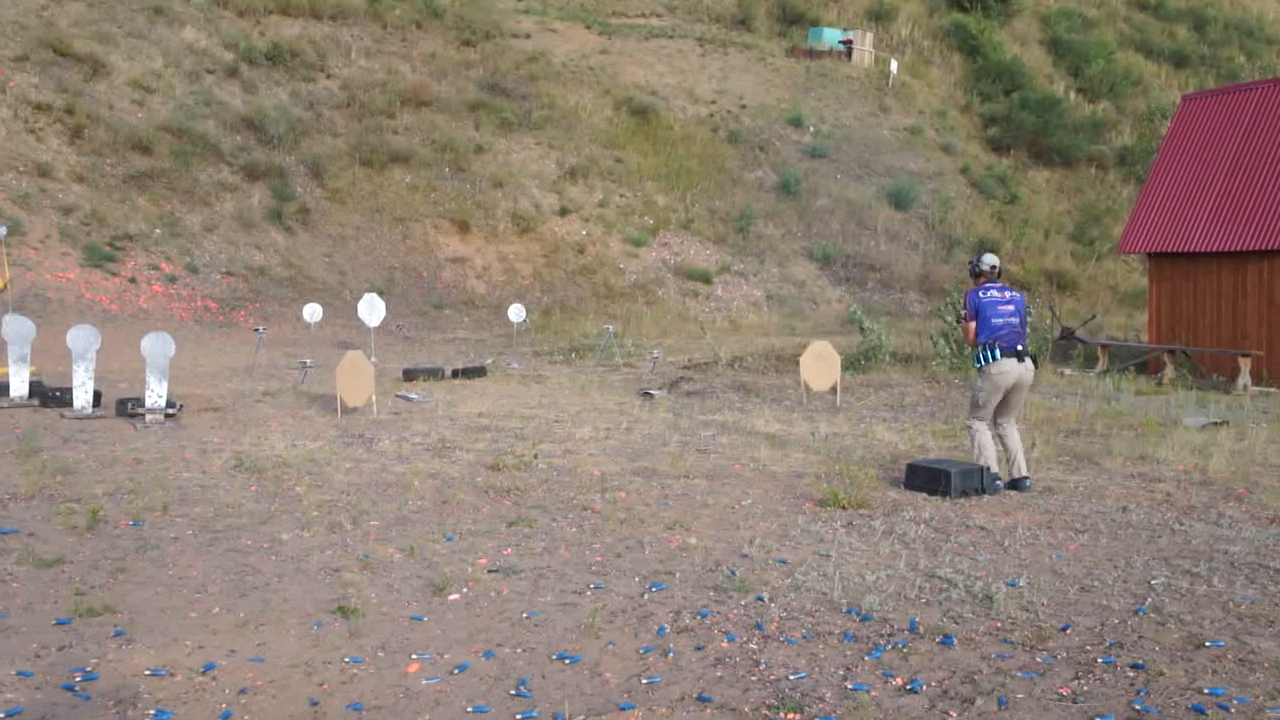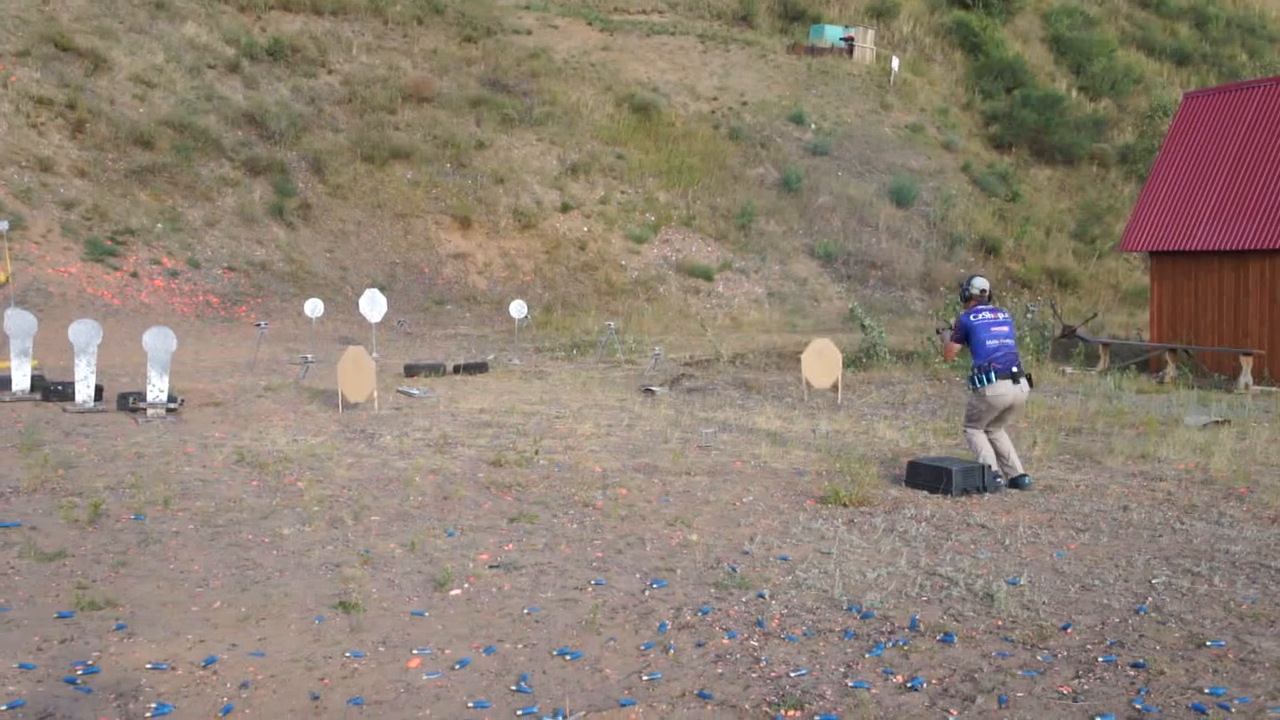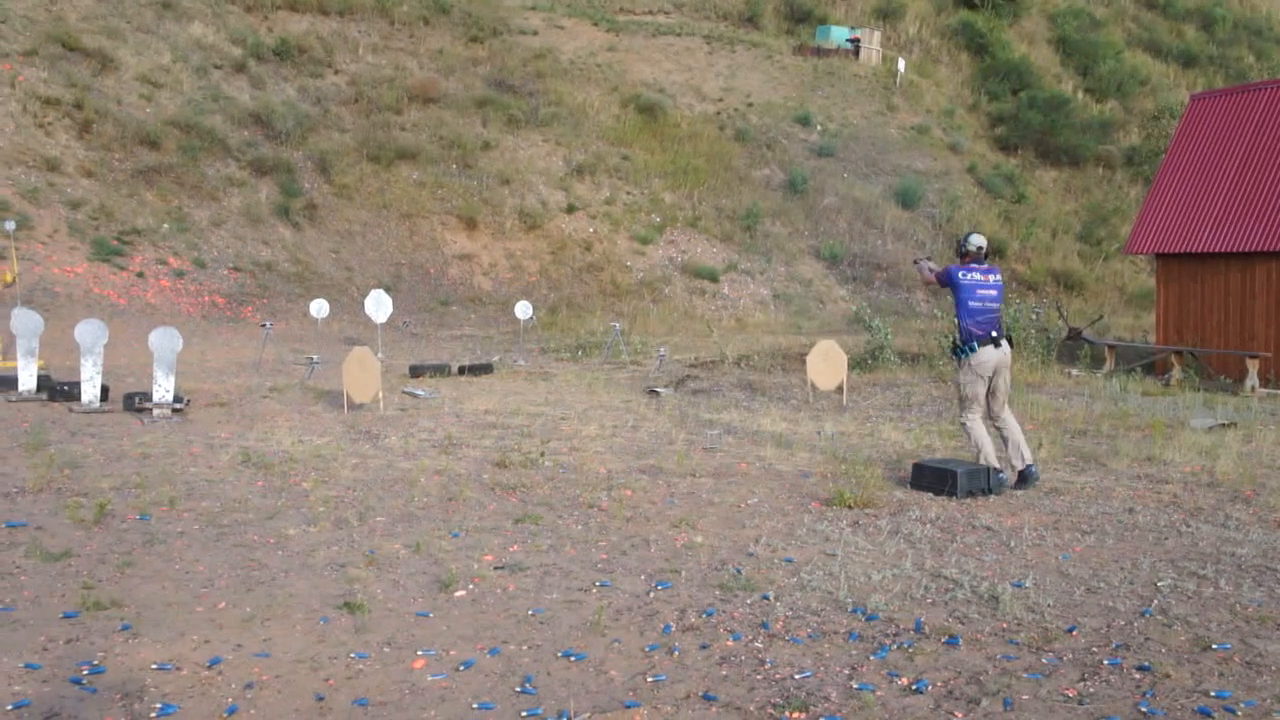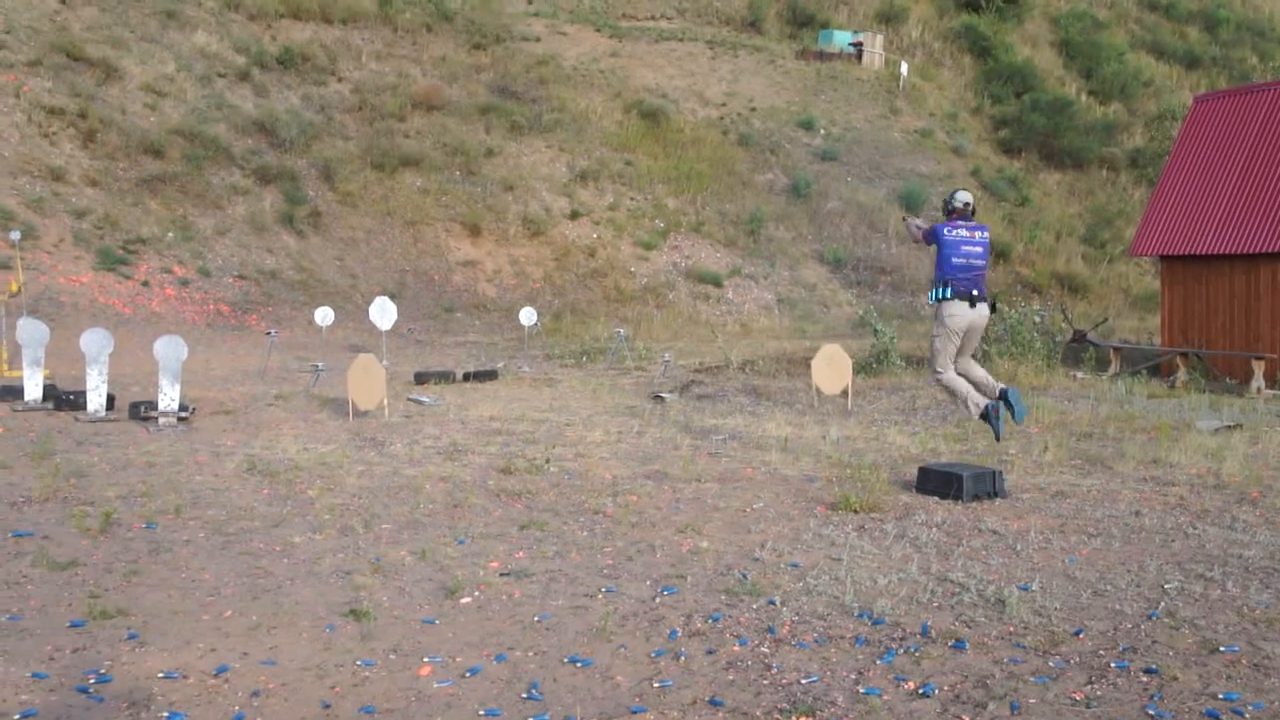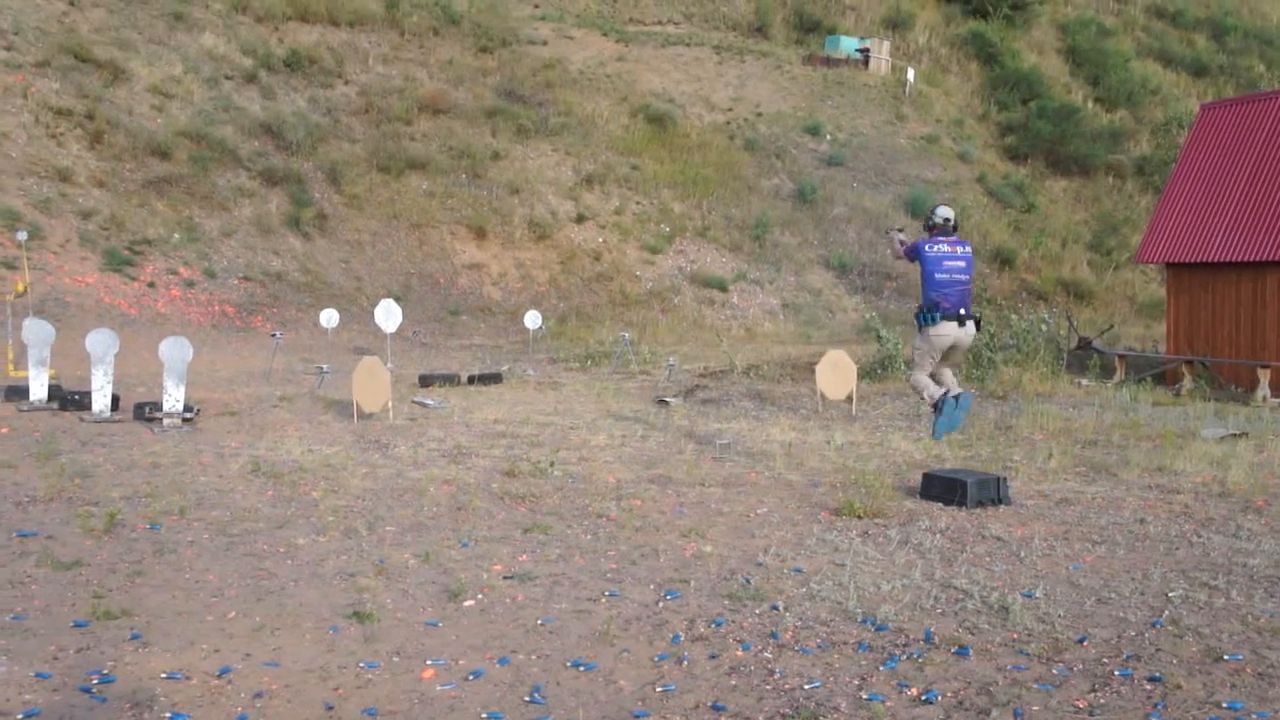
dt=0.2s
person 1, frame 1
left shoulder: (974, 295)
right shoulder: (1017, 295)
left elbow: (970, 339)
left wrist: (966, 323)
left hip: (996, 367)
right hip: (1025, 366)
left knee: (978, 423)
right knee: (1006, 423)
left ankle: (991, 476)
right ankle: (1020, 476)
person 1, frame 2
left shoulder: (965, 318)
right shoulder: (1005, 316)
left elbow: (948, 354)
left wrist: (951, 337)
left hip: (992, 388)
right hip: (1020, 386)
left knee: (974, 430)
right knee: (995, 430)
left ankle: (992, 475)
right ankle: (1018, 475)
person 1, frame 3
left shoulder: (956, 272)
right shoulder: (996, 274)
left elbow: (929, 279)
left wrist: (922, 266)
right wrist: (934, 266)
left hip: (975, 355)
right hip: (1001, 350)
left knee: (971, 417)
right knee: (1001, 413)
right ankle: (1025, 466)
person 1, frame 4
left shoulder: (942, 230)
right shoulder: (983, 232)
left elbow: (917, 237)
left wrist: (911, 224)
right wrist: (920, 223)
left hip: (953, 309)
right hip: (980, 310)
left knee: (943, 371)
right knee: (963, 363)
left ankle: (985, 408)
right ankle: (1001, 392)
person 1, frame 5
left shoulder: (924, 246)
right shoulder: (966, 247)
left elbow: (899, 254)
left wrist: (895, 239)
right wrist: (905, 239)
left hip: (937, 326)
right hip: (966, 327)
left knee: (918, 375)
right knee: (940, 369)
left ankle: (942, 400)
right ankle: (956, 396)
